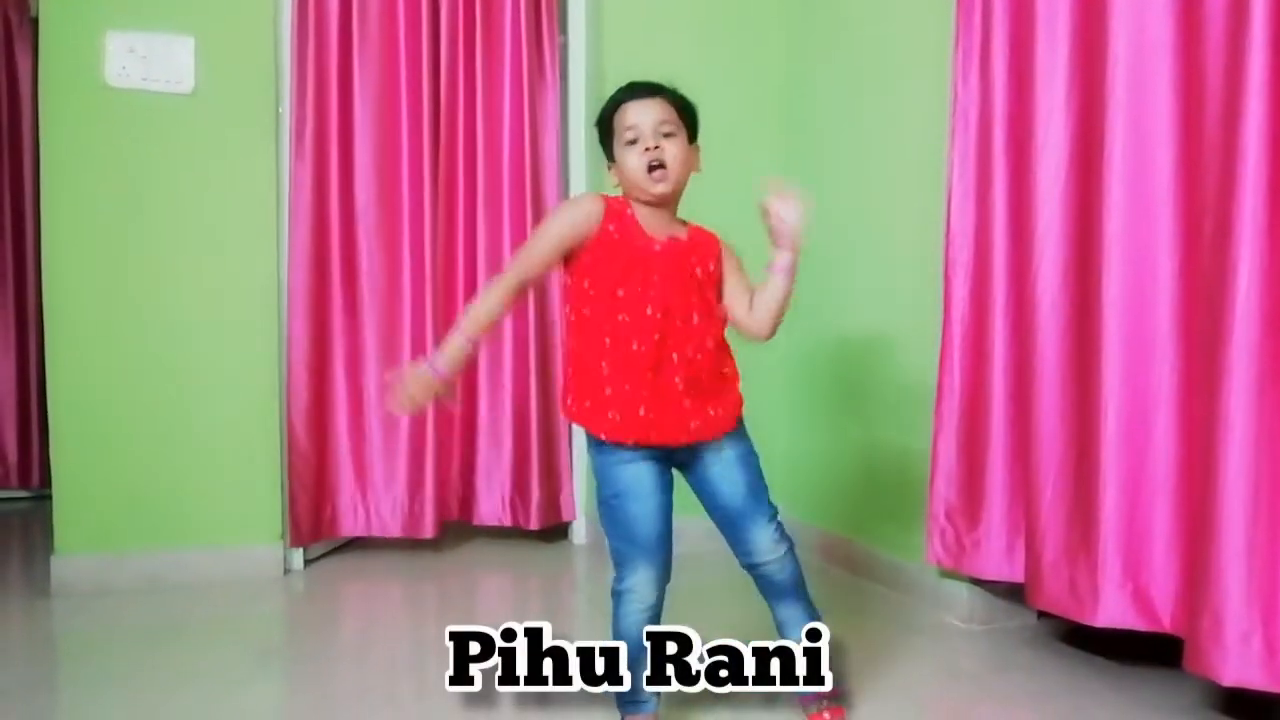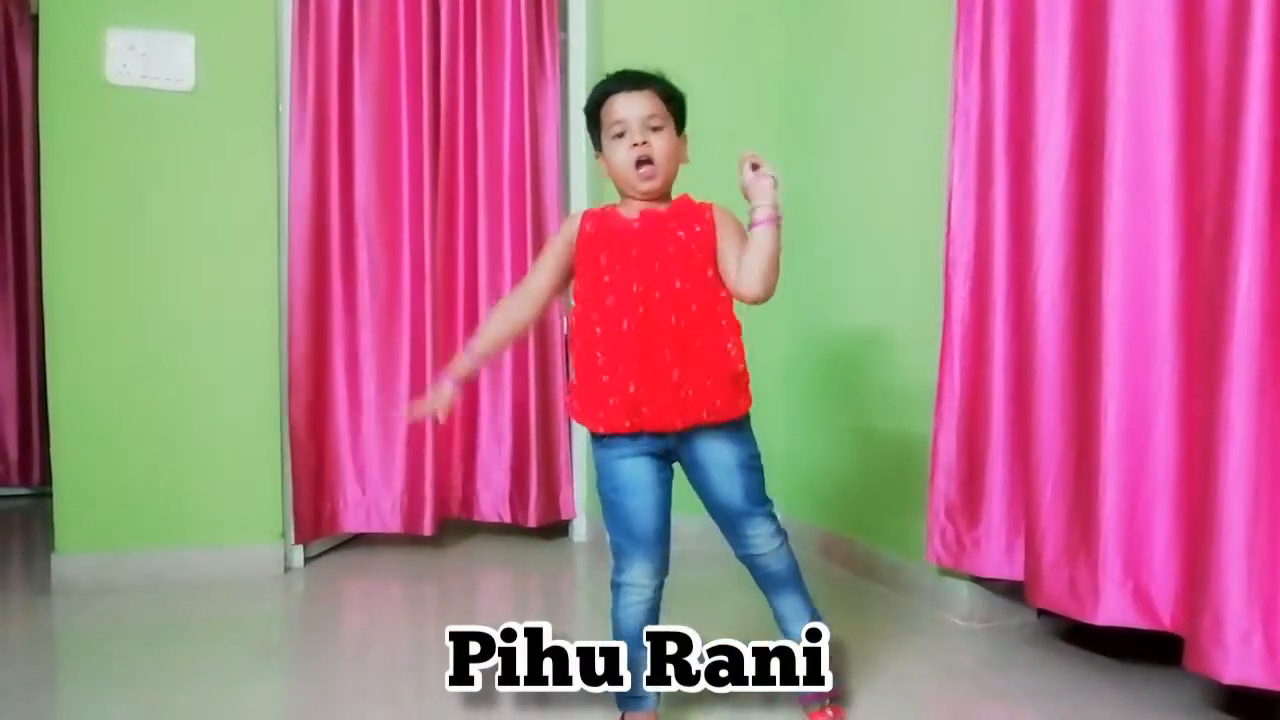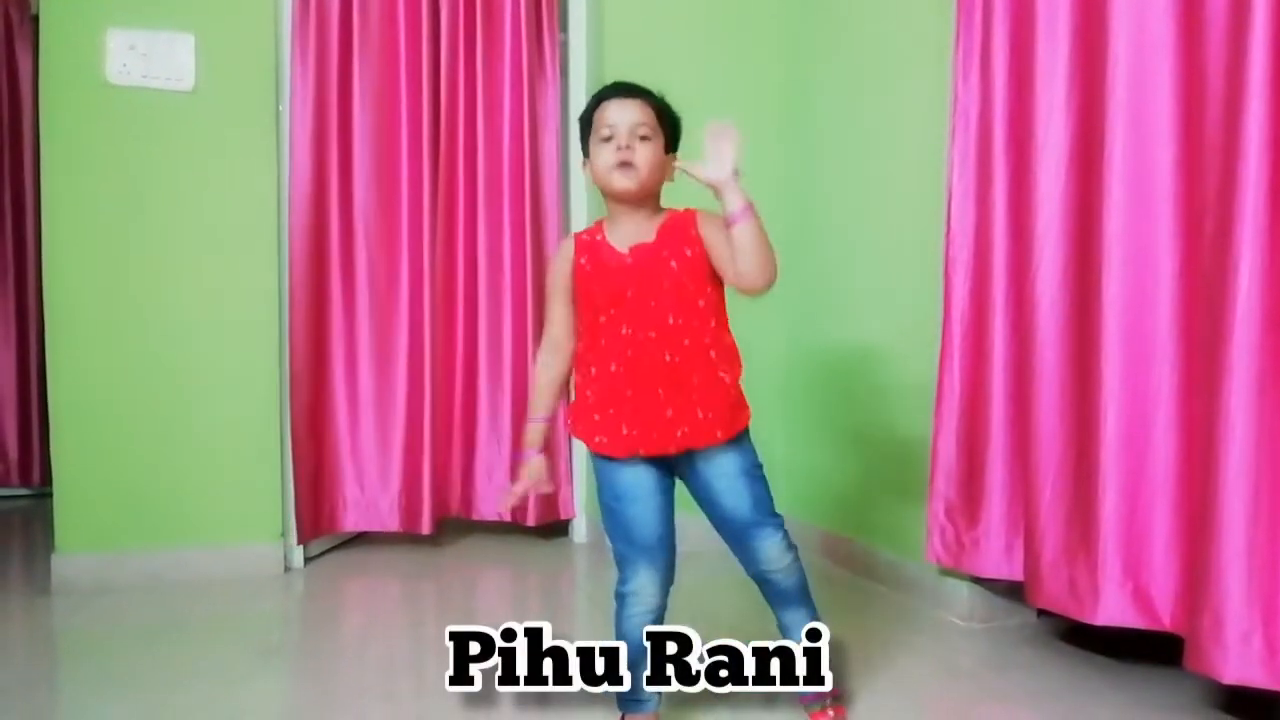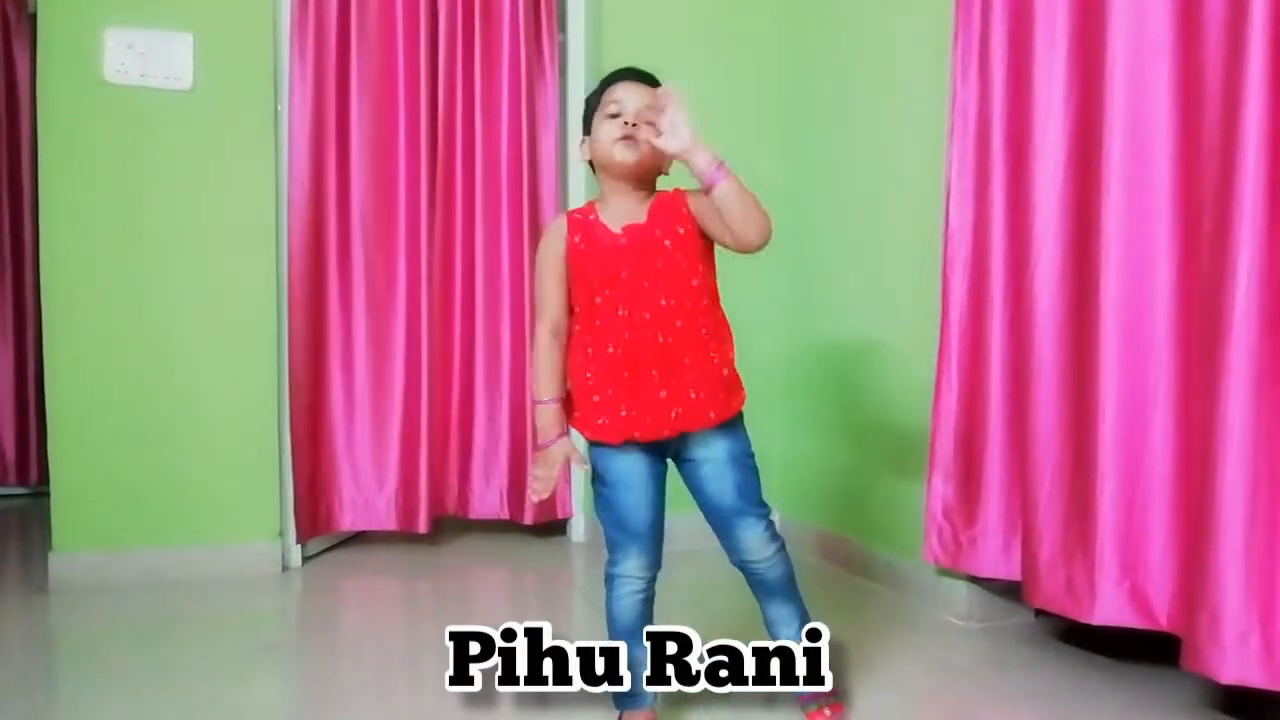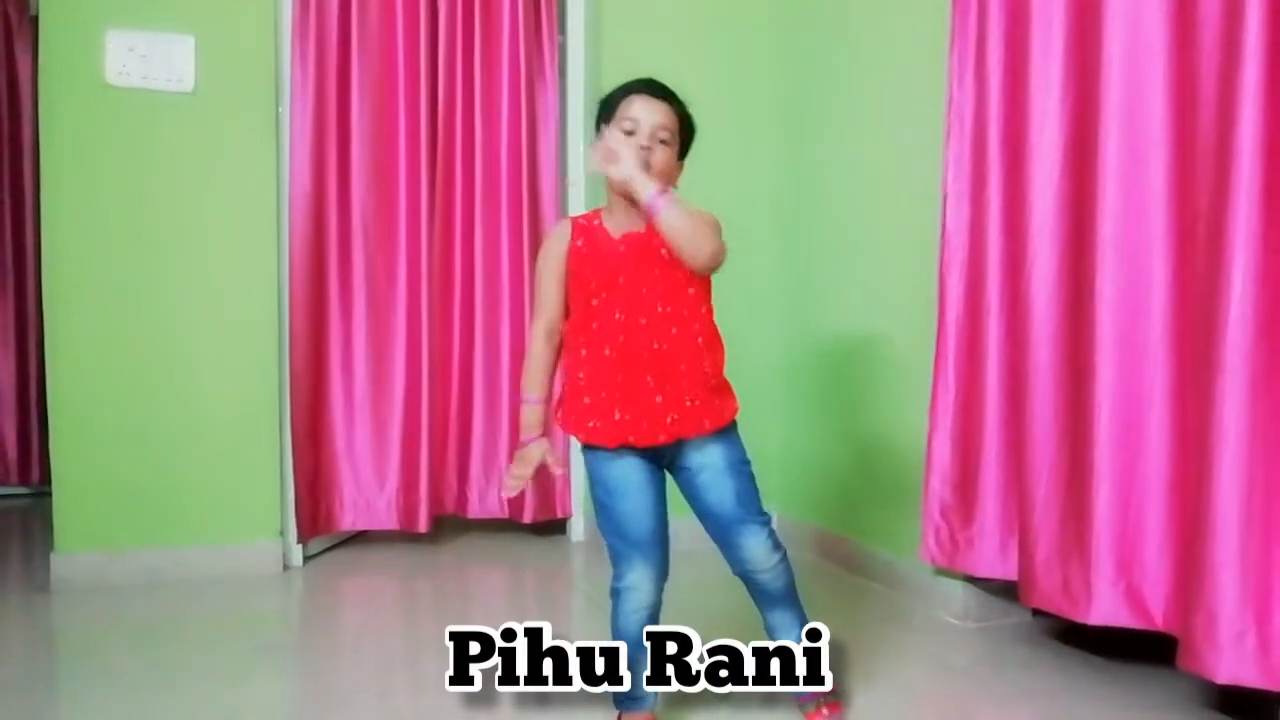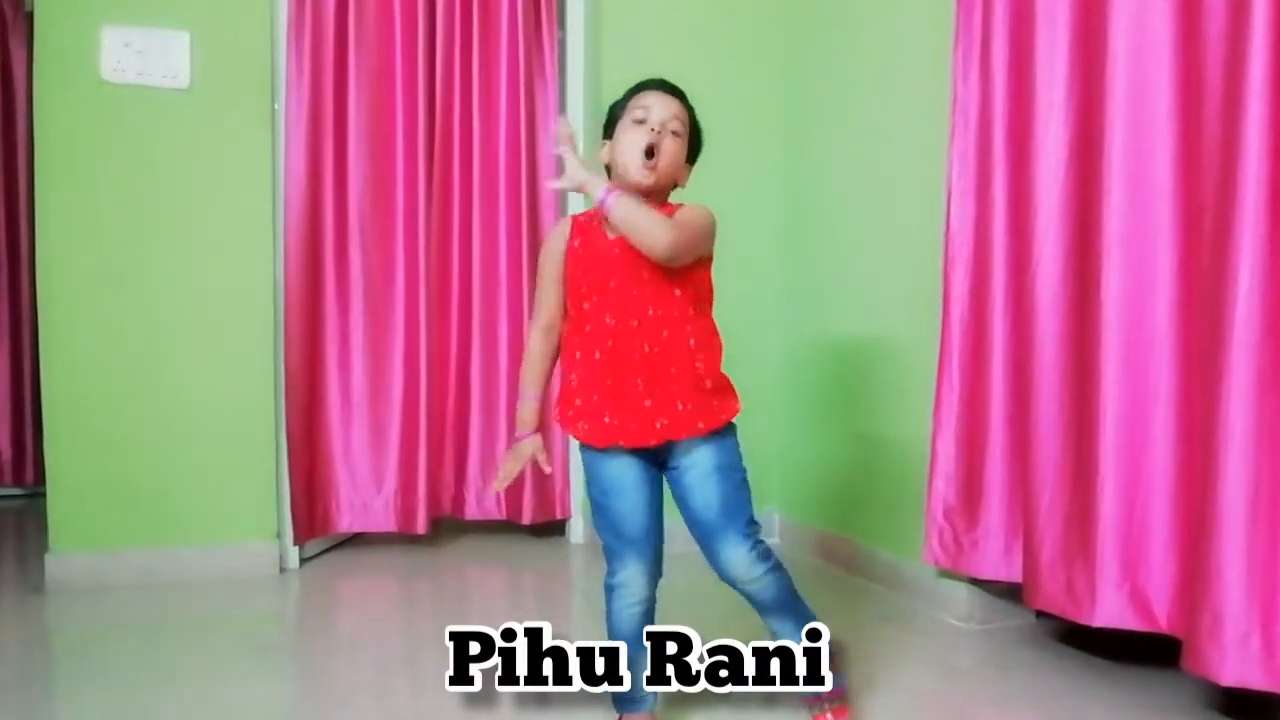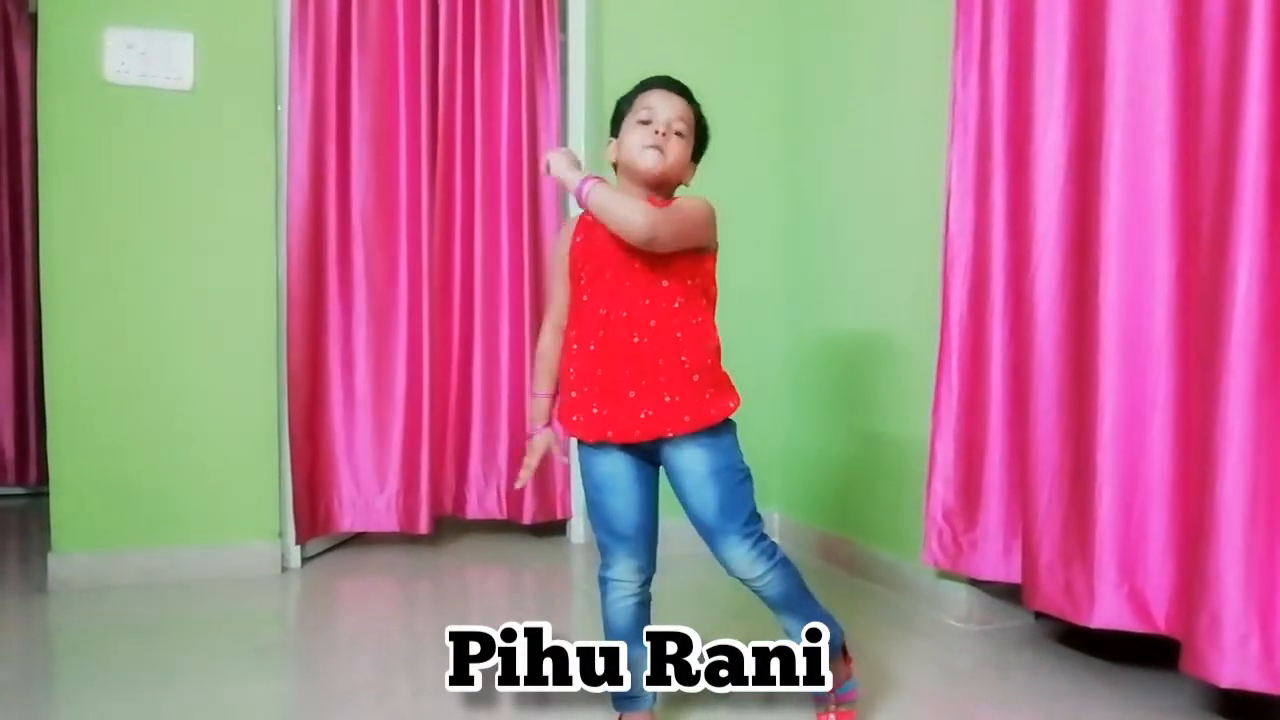
dt=0.2s
person 1, frame 1
left shoulder: (708, 248)
right shoulder: (589, 218)
left elbow: (757, 323)
right elbow: (509, 282)
left wrist: (786, 243)
right wrist: (443, 361)
left hip: (711, 424)
right hip: (619, 432)
left knee: (766, 544)
right knee: (642, 578)
person 1, frame 2
left shoulder: (710, 222)
right shoulder: (582, 231)
left elbow: (754, 286)
right elbow: (522, 305)
left wrist: (763, 203)
right wrist: (455, 376)
left hip: (713, 416)
right hip: (622, 428)
left knee: (761, 539)
right knee: (639, 572)
person 1, frame 3
left shoulder: (699, 229)
right shoulder: (574, 254)
left elbow: (757, 276)
right elbow: (557, 349)
left wrist: (725, 182)
right wrist: (534, 445)
left hip: (714, 431)
right hip: (621, 444)
left knee: (770, 553)
right knee: (642, 583)
person 1, frame 4
left shoulder: (689, 209)
right shoulder: (565, 233)
left elbow: (755, 234)
right elbow: (551, 332)
left wrist: (695, 153)
right wrist: (551, 429)
left hip: (706, 415)
right hip: (614, 426)
left knee: (755, 543)
right knee: (631, 568)
person 1, frame 5
left shoulder: (686, 221)
right shoulder: (568, 238)
left elbow: (705, 255)
right elbow: (546, 334)
left wrist: (643, 182)
right wrist: (533, 431)
left hip: (700, 422)
right hip: (611, 432)
left knee: (756, 549)
right knee: (638, 576)
person 1, frame 6
left shoulder: (693, 222)
right shoulder: (569, 237)
left elbow: (662, 243)
right elbow: (545, 332)
left wrist: (594, 184)
right wrist: (527, 428)
left hip: (695, 423)
right hip: (608, 432)
left knee: (740, 555)
right knee: (631, 577)
person 1, frame 7
left shoulder: (695, 216)
right shoulder: (575, 234)
left elbow: (646, 228)
right elbow: (557, 328)
left wrist: (577, 179)
right wrist: (540, 421)
left hip: (692, 420)
right hip: (605, 428)
left knee: (743, 550)
right knee: (624, 574)
left ankle: (830, 652)
